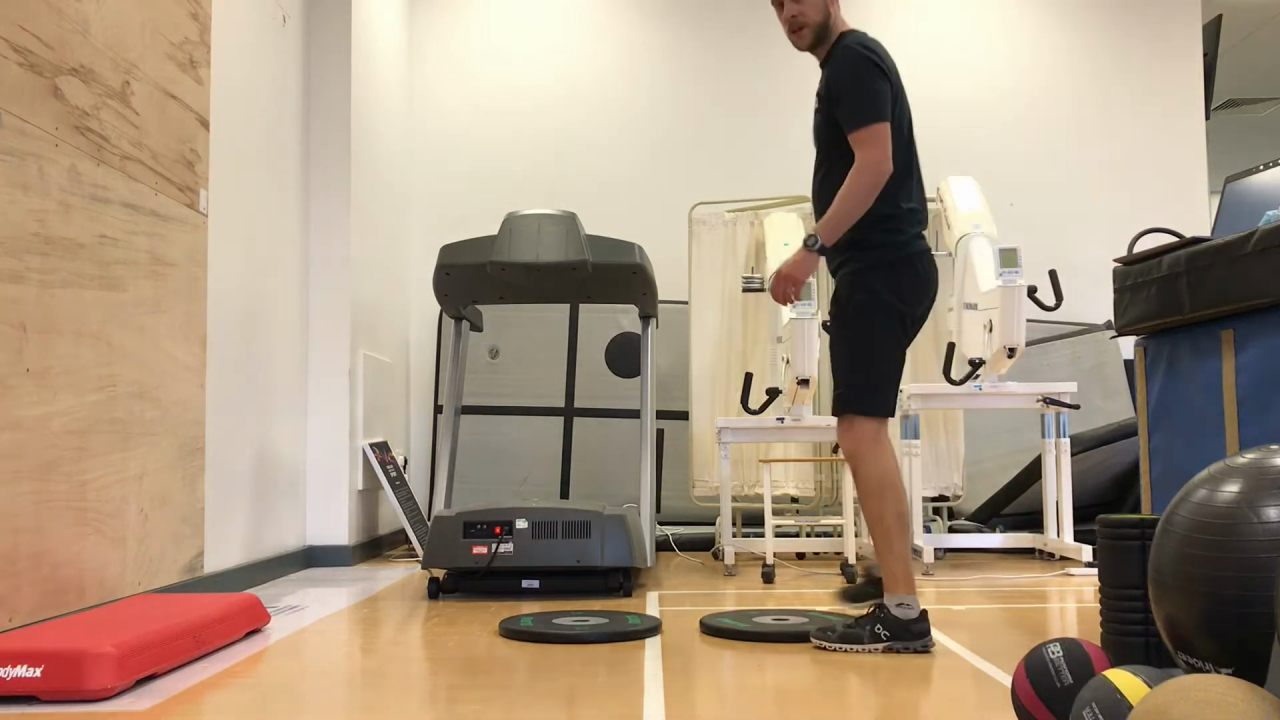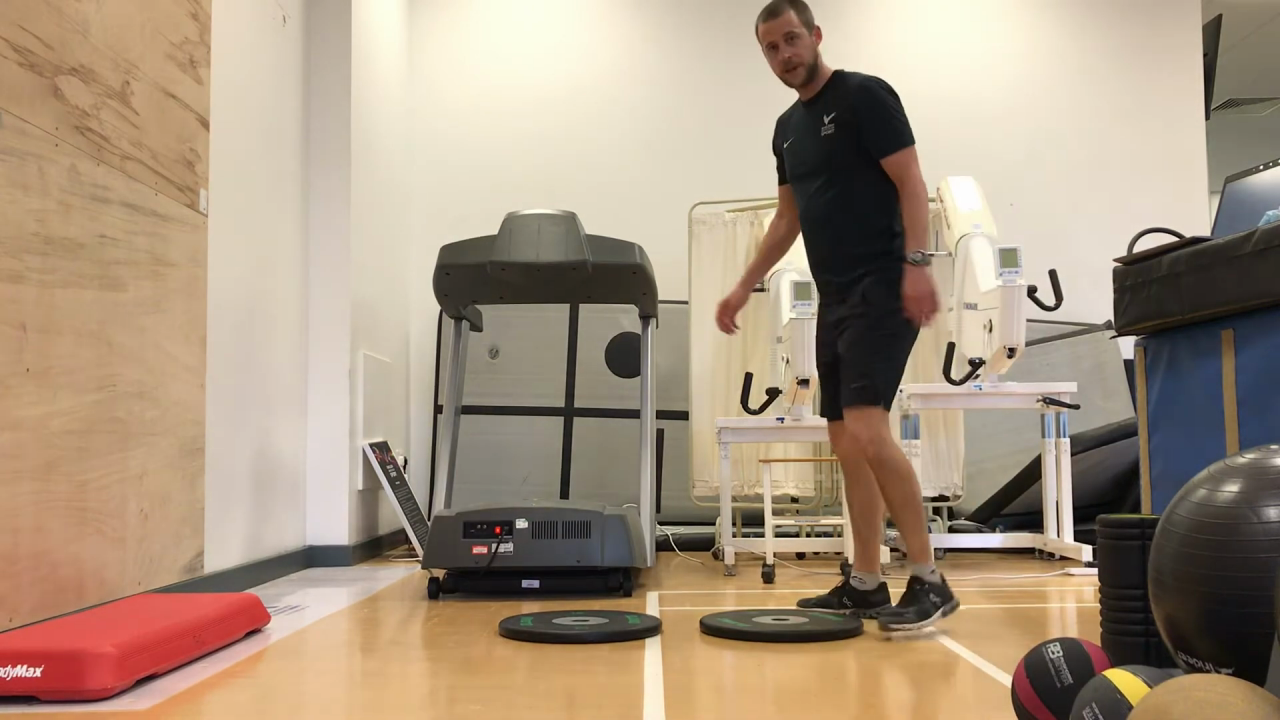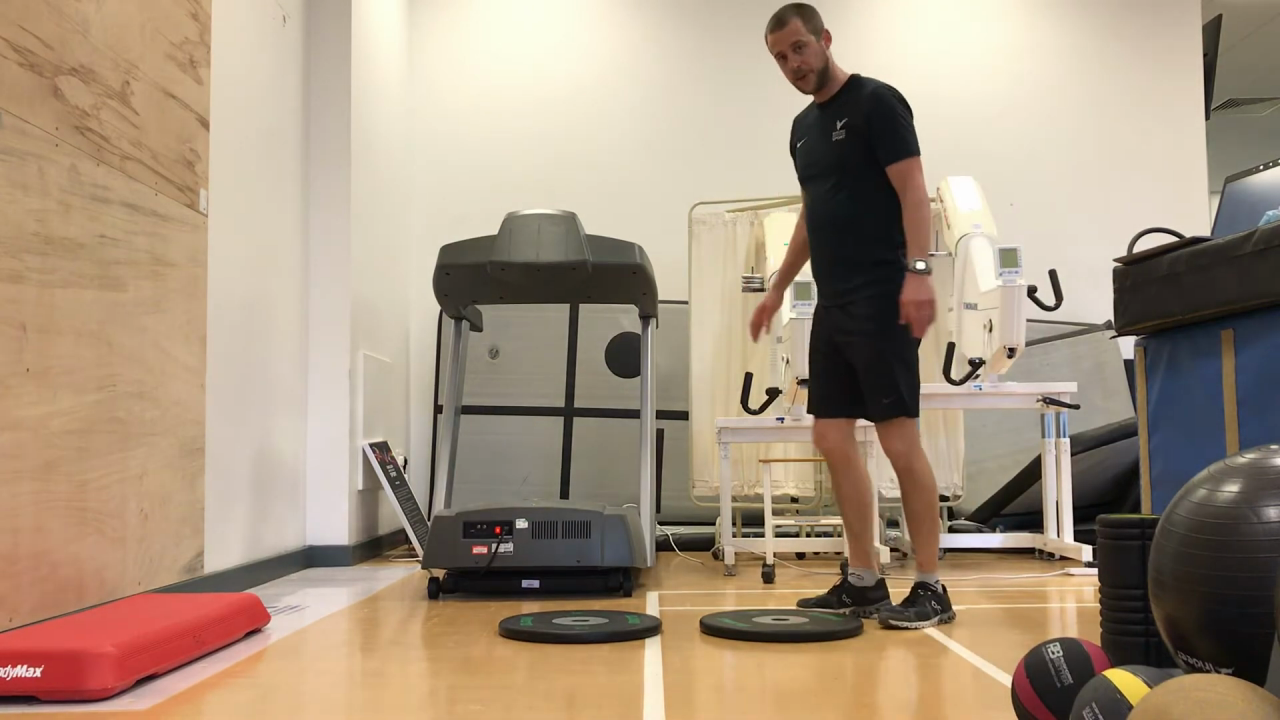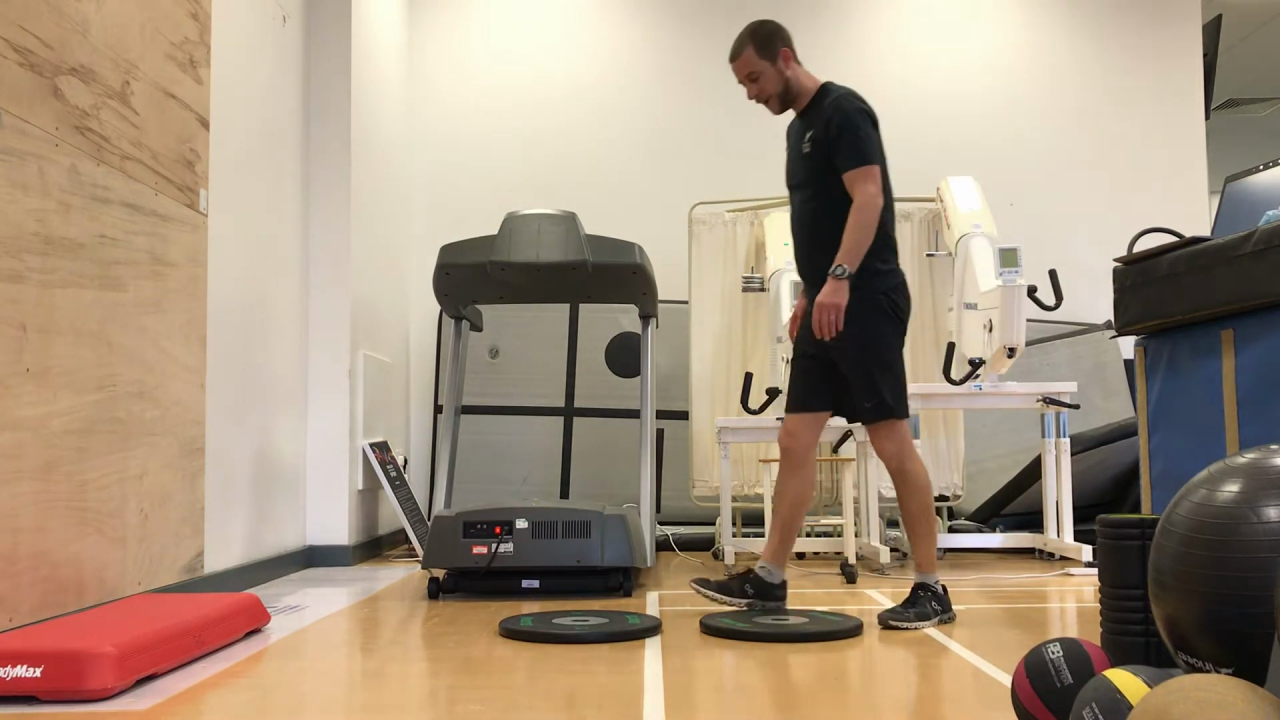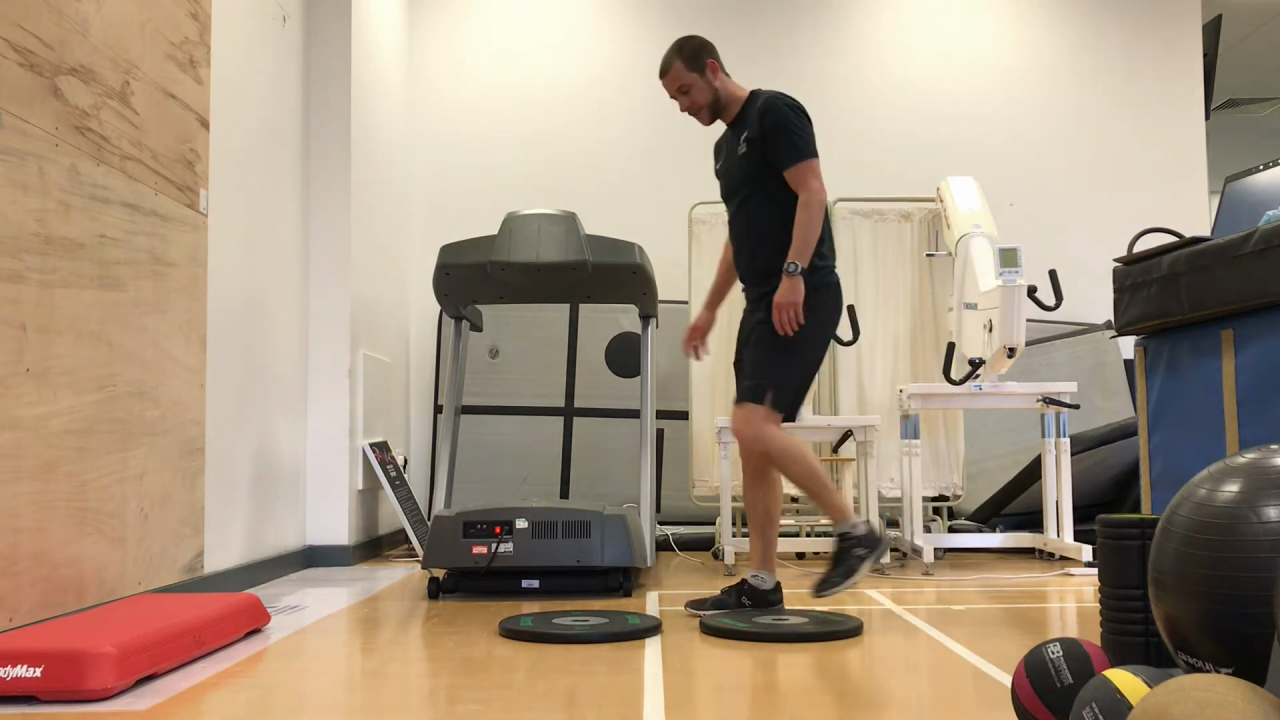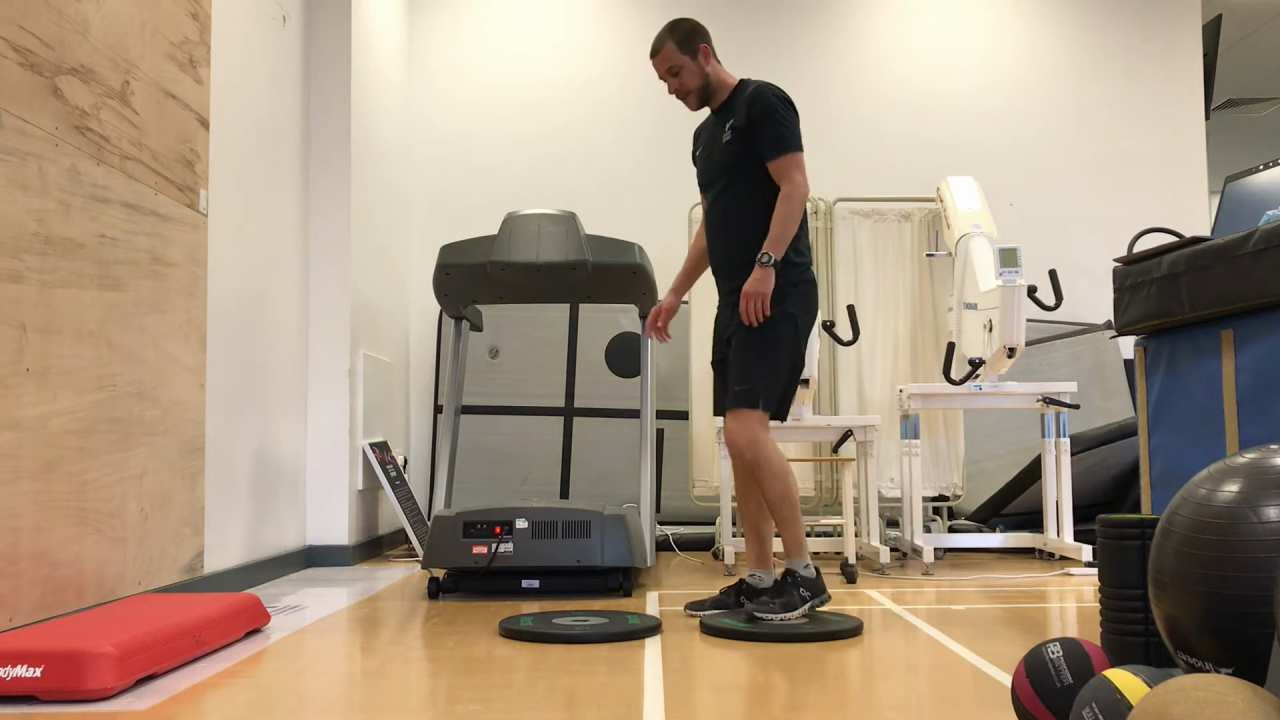
dt=0.4s
person 1, frame 1
left shoulder: (851, 58)
right shoulder: (851, 62)
left elbow: (875, 163)
left wrist: (812, 246)
left hip: (880, 265)
right hip: (894, 263)
left knee: (858, 432)
right knee: (866, 422)
left ankle: (902, 612)
right ankle: (889, 568)
person 1, frame 2
left shoulder: (865, 95)
right shoulder: (788, 126)
left elbow: (910, 181)
right elbow: (788, 217)
left wrist: (916, 262)
right wrist: (746, 285)
left hip: (881, 291)
right hip: (836, 298)
left knee: (866, 431)
right knee: (845, 441)
left ankle: (928, 579)
right ankle: (865, 582)
person 1, frame 3
left shoulder: (876, 102)
right shoulder: (804, 126)
left elbow: (912, 191)
left wrist: (916, 272)
right wrist: (776, 290)
left hip: (883, 300)
right hip: (833, 304)
left knee: (899, 442)
right knee: (832, 441)
left ankle: (931, 587)
right ankle: (864, 581)
person 1, frame 4
left shoulder: (842, 110)
right shoulder: (799, 125)
left elbow: (869, 199)
left wrist: (840, 279)
left hip: (865, 300)
right hip: (822, 307)
left knee: (891, 444)
right knee: (795, 442)
left ankle: (931, 588)
right ankle: (768, 577)
person 1, frame 5
left shoulder: (775, 113)
right shoulder: (726, 144)
left elbow: (811, 194)
left wrist: (794, 274)
right wrist: (708, 309)
left hip: (800, 297)
right hip: (761, 303)
left knee: (756, 427)
right knee: (752, 440)
left ankle: (853, 530)
right ankle: (761, 581)
person 1, frame 6
left shoulder: (761, 103)
right shoulder: (705, 135)
left elbow: (794, 187)
left wrist: (766, 265)
right wrist: (675, 294)
left hip: (776, 294)
right hip: (735, 300)
left knee: (747, 433)
right knee: (741, 442)
left ankle: (803, 574)
right ankle: (759, 579)
